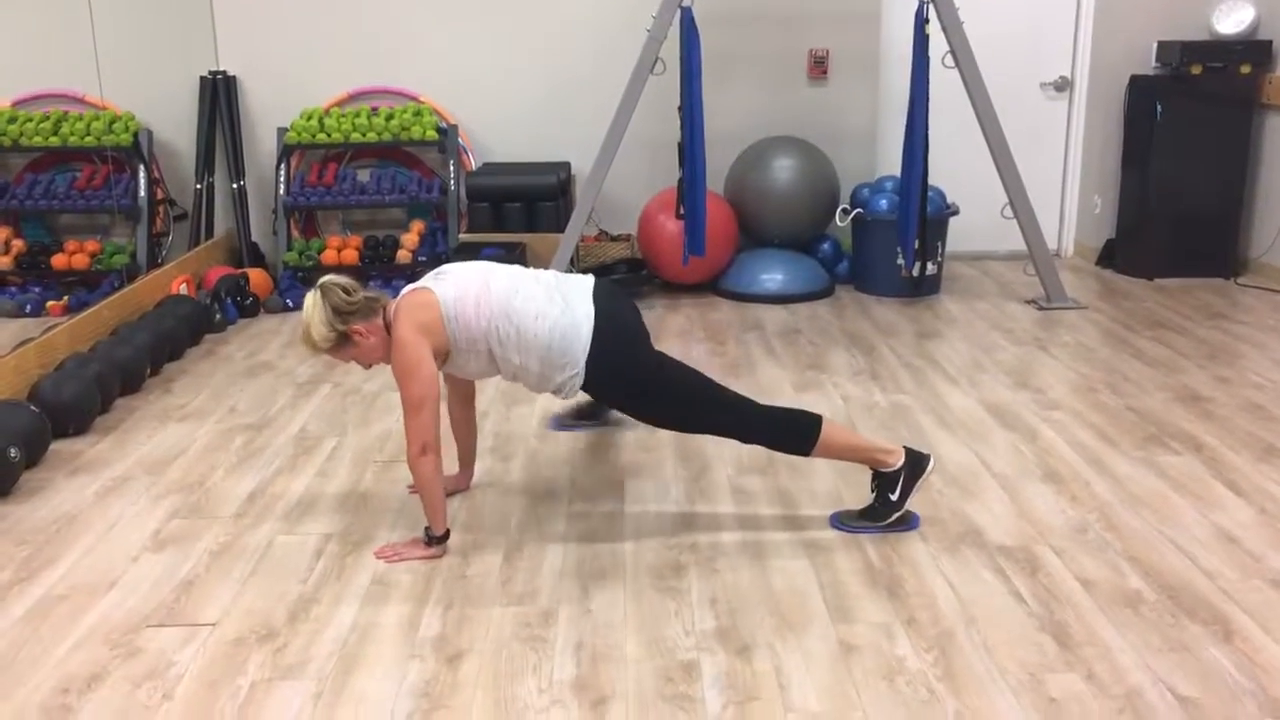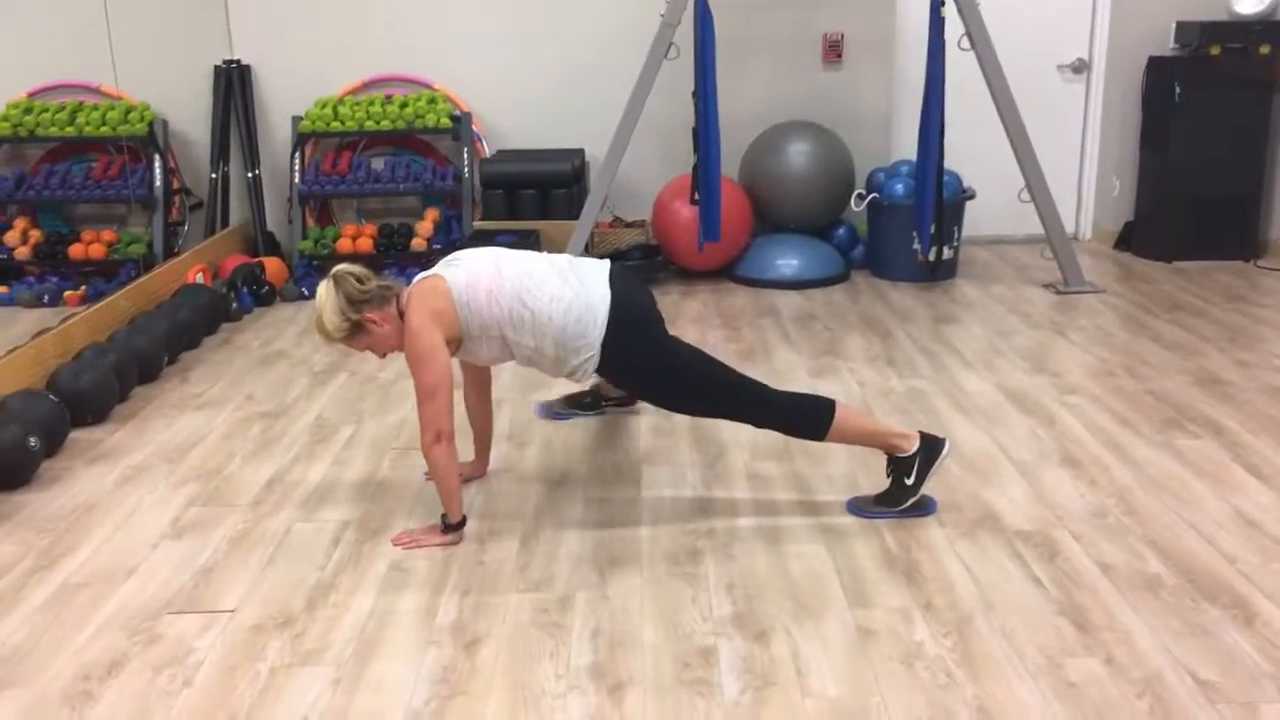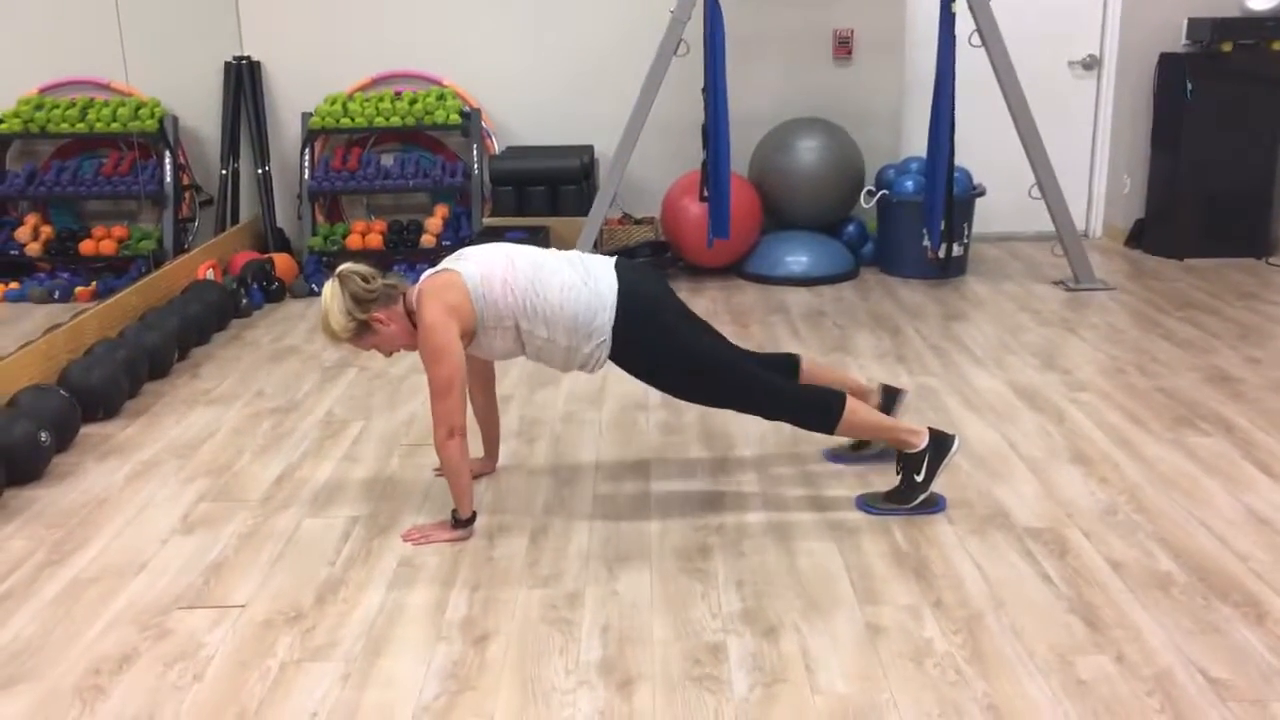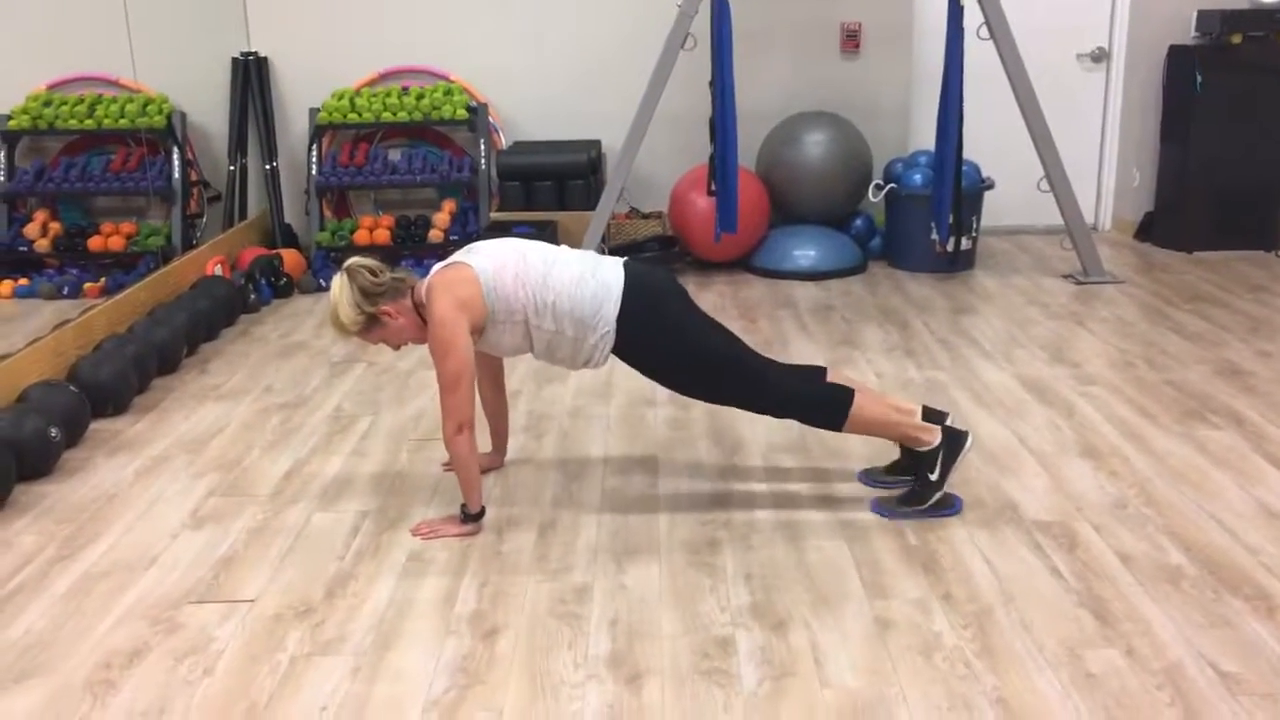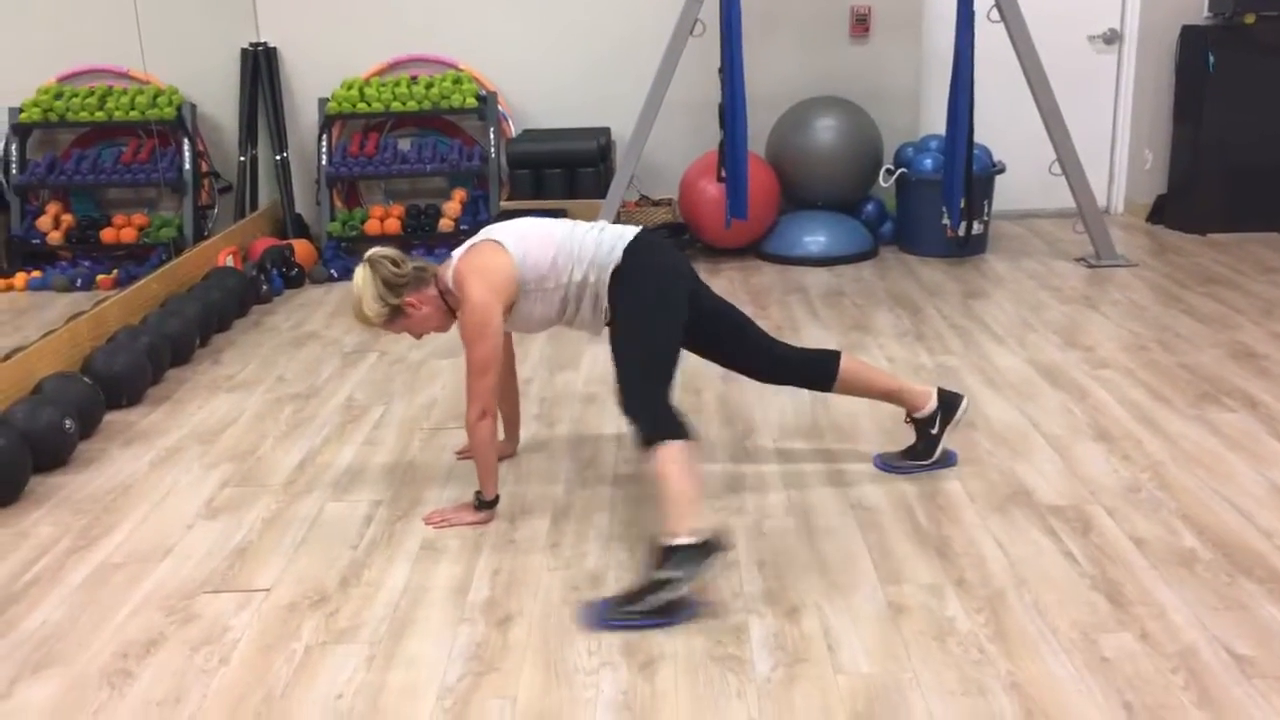
dt=0.4s
person 1, frame 1
left shoulder: (408, 330)
right shoulder: (427, 304)
left elbow: (421, 446)
right elbow: (461, 391)
left wrist: (434, 535)
right wrist: (464, 474)
left hip: (596, 349)
right hip: (594, 306)
left knee: (734, 418)
left ankle: (893, 462)
right ankle: (600, 406)
person 1, frame 2
left shoulder: (420, 318)
right shoulder: (440, 289)
left elbow: (435, 434)
right elbow: (477, 374)
left wrist: (451, 523)
right wrist: (479, 461)
left hip: (609, 332)
right hip: (608, 288)
left knee: (748, 402)
left ankle: (908, 446)
right ankle: (605, 389)
person 1, frame 3
left shoulder: (433, 313)
right shoulder: (447, 290)
left elbow: (448, 428)
right elbow: (480, 378)
left wrist: (461, 518)
right wrist: (489, 458)
left hip: (620, 319)
right hip: (622, 287)
left knee: (753, 391)
right knee: (736, 365)
left ankle: (916, 442)
right ankle: (874, 395)
person 1, frame 4
left shoulder: (442, 306)
right shoulder: (457, 285)
left elbow: (457, 423)
right elbow: (489, 372)
left wrist: (469, 513)
right wrist: (497, 452)
left hip: (629, 317)
right hip: (631, 290)
left knee: (765, 391)
right knee: (764, 375)
left ankle: (929, 439)
right ankle: (915, 414)
person 1, frame 5
left shoulder: (474, 287)
right shoulder: (465, 274)
left elbow: (480, 406)
right elbow: (502, 366)
left wrist: (484, 499)
right wrist: (509, 440)
left hip: (639, 271)
right hip: (644, 270)
left knee: (644, 405)
right knee: (773, 361)
left ankle: (686, 542)
right ankle: (927, 402)
